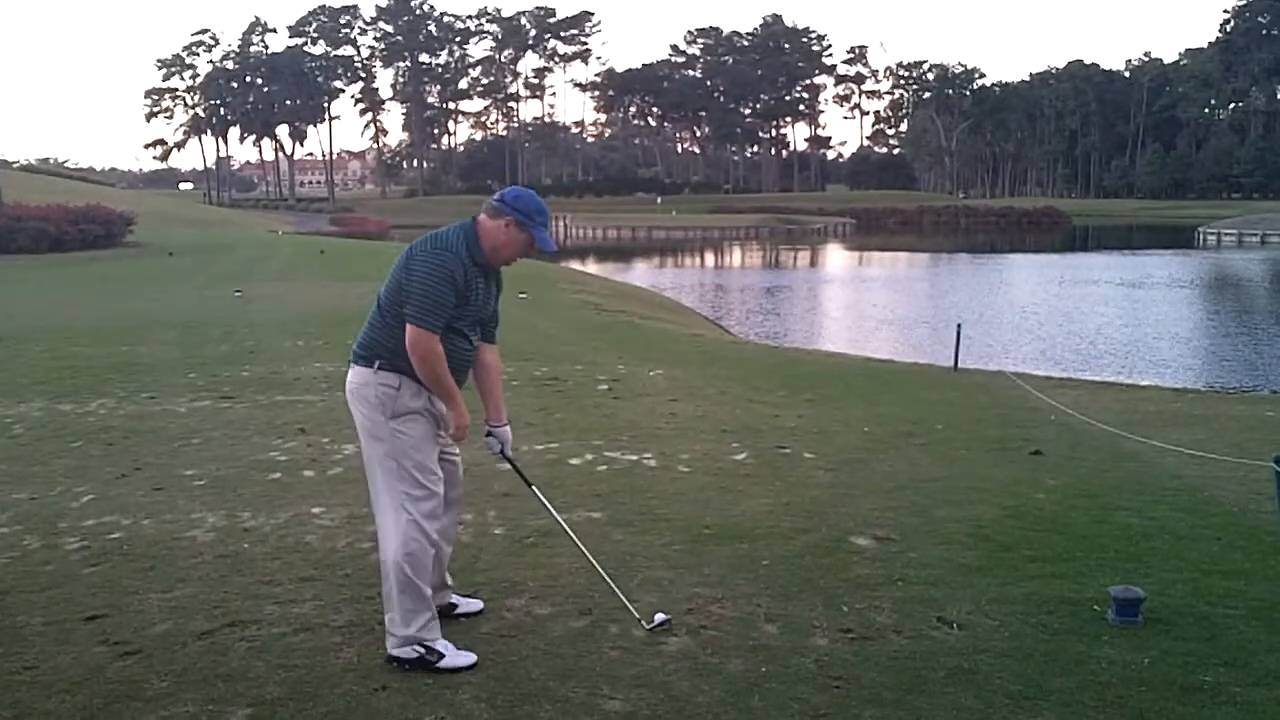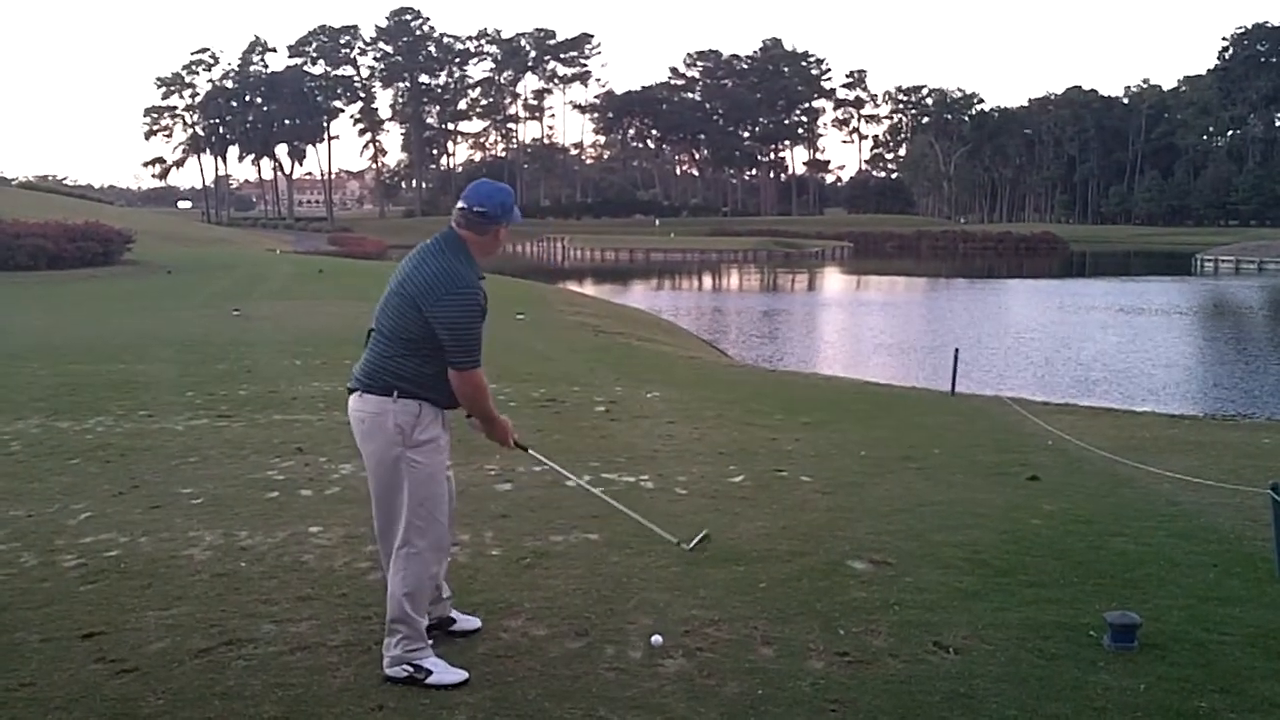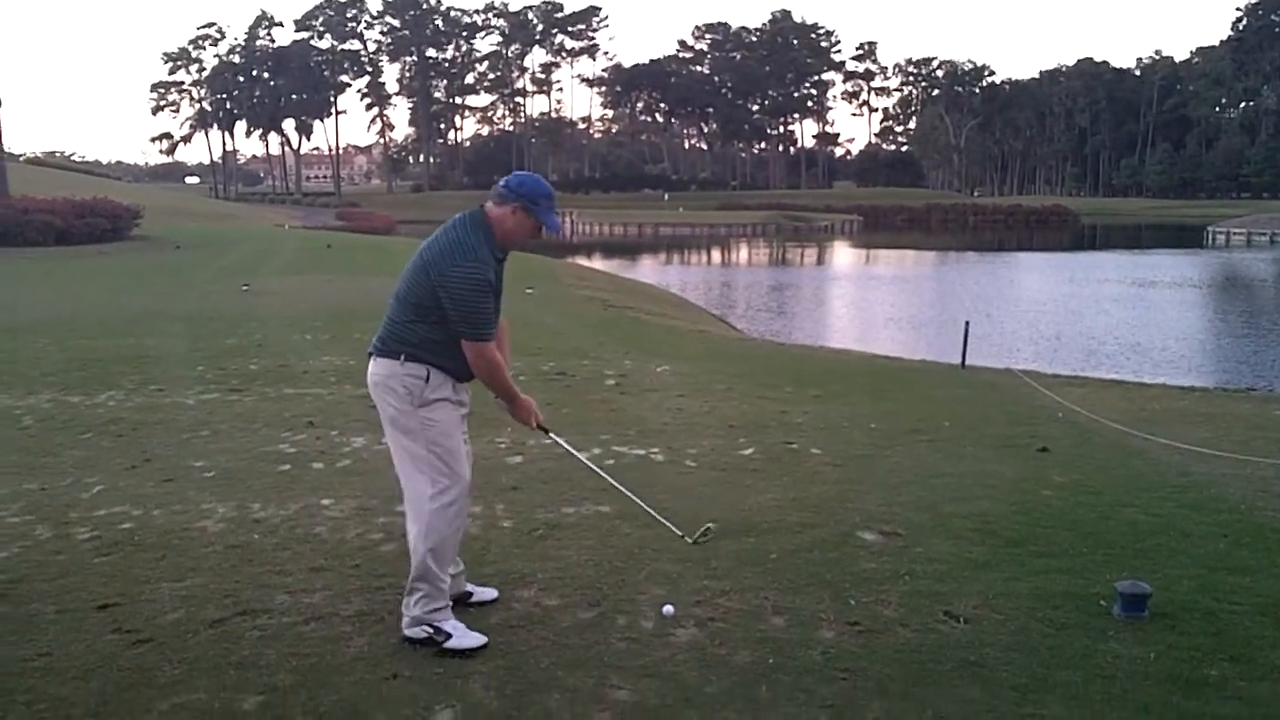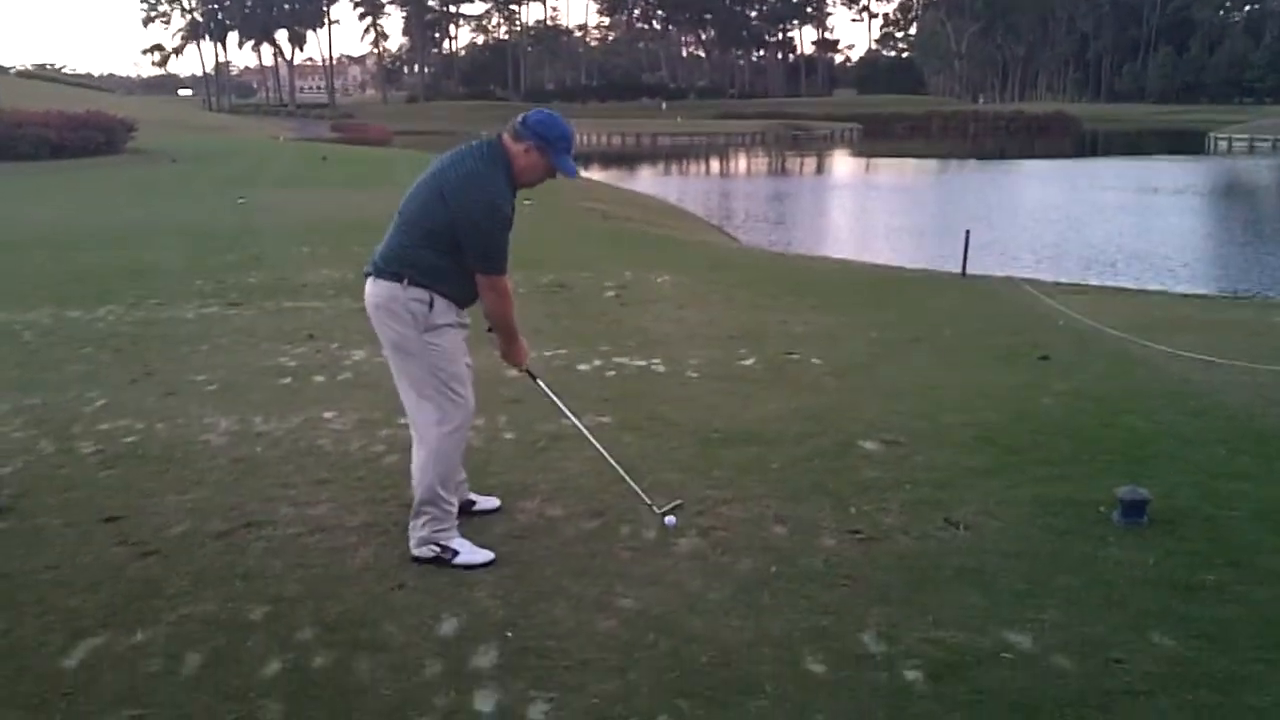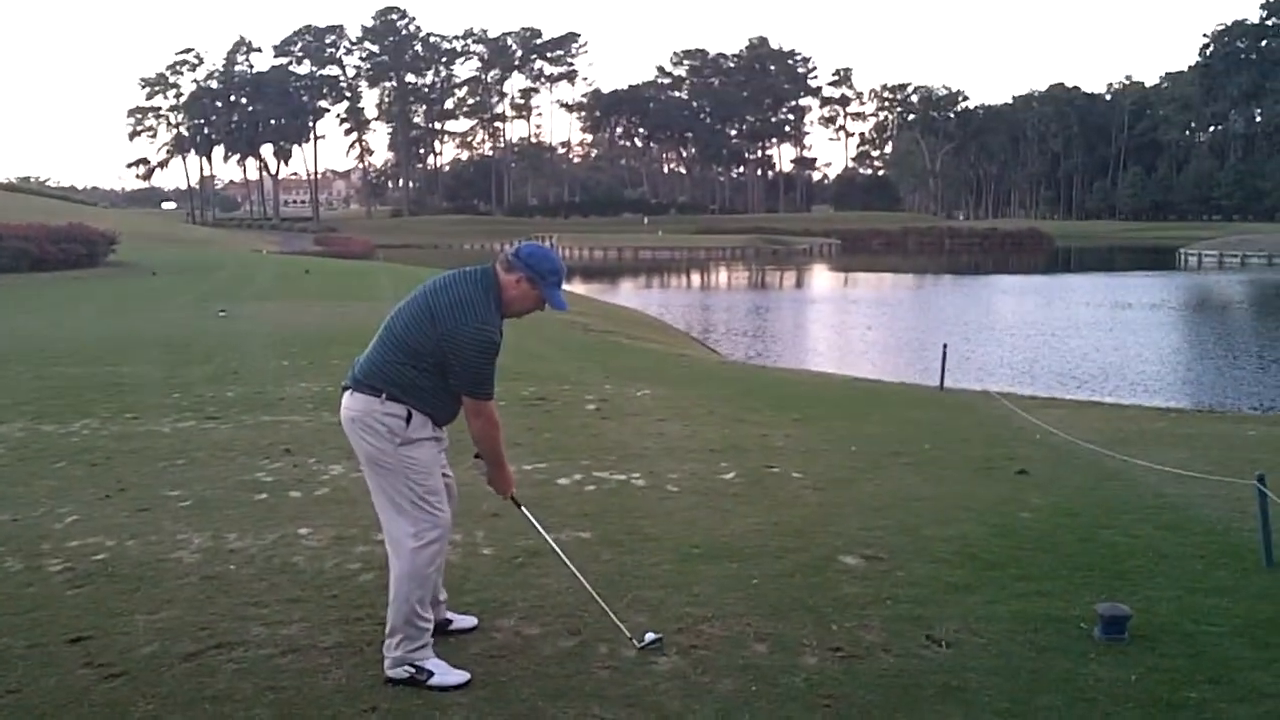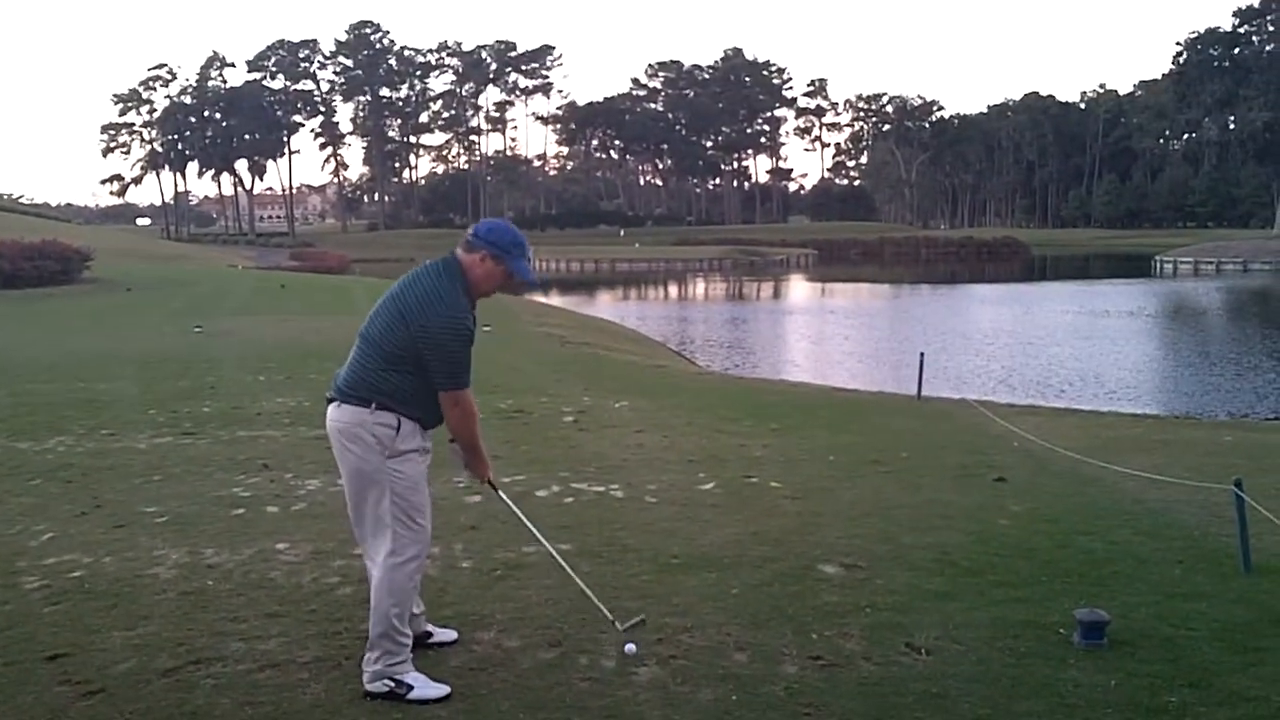
dt=0.7s
person 1, frame 1
left shoulder: (487, 270)
right shoulder: (440, 256)
left elbow: (485, 346)
right elbow: (420, 341)
left wrist: (498, 418)
right wrist: (456, 407)
left hip: (424, 388)
right hip: (388, 386)
left knee: (443, 495)
right knee: (413, 508)
left ankle: (435, 595)
right ankle: (411, 636)
person 1, frame 2
left shoulder: (437, 255)
right shoulder: (459, 286)
right elbow: (466, 377)
left wrist: (482, 414)
right wrist: (493, 422)
left hip: (400, 403)
right hip: (400, 413)
left knee: (433, 514)
right knee: (416, 532)
left ankle: (432, 607)
right ankle: (405, 655)
person 1, frame 3
left shoulder: (479, 239)
right shoulder: (467, 259)
left elbow: (492, 319)
right elbow: (480, 351)
left wrist: (510, 383)
right wrist: (515, 401)
left hip: (432, 374)
right hip: (411, 376)
left knee: (453, 481)
right knee: (441, 489)
left ankle: (448, 582)
right ankle: (425, 616)
person 1, frame 4
left shoulder: (479, 158)
right shoulder: (487, 192)
right elbow: (492, 286)
right wrist: (511, 341)
left hip: (411, 290)
right hip: (412, 299)
left knee: (447, 402)
right knee: (447, 411)
left ankle: (451, 493)
right ankle: (433, 534)
person 1, frame 5
left shoulder: (471, 284)
right shoulder: (476, 320)
right elbow: (480, 412)
right wrist: (499, 469)
left hip: (395, 408)
right hip: (387, 415)
left knee: (439, 505)
right knee: (422, 527)
left ankle: (430, 612)
right ankle: (407, 657)
person 1, frame 6
left shoulder: (437, 277)
right shoulder: (448, 309)
right elbow: (455, 401)
left wrist: (467, 446)
right wrist: (476, 456)
left hip: (368, 415)
right hip: (376, 425)
left knee: (402, 534)
right knee: (402, 542)
left ankle: (409, 624)
right ankle: (386, 671)
